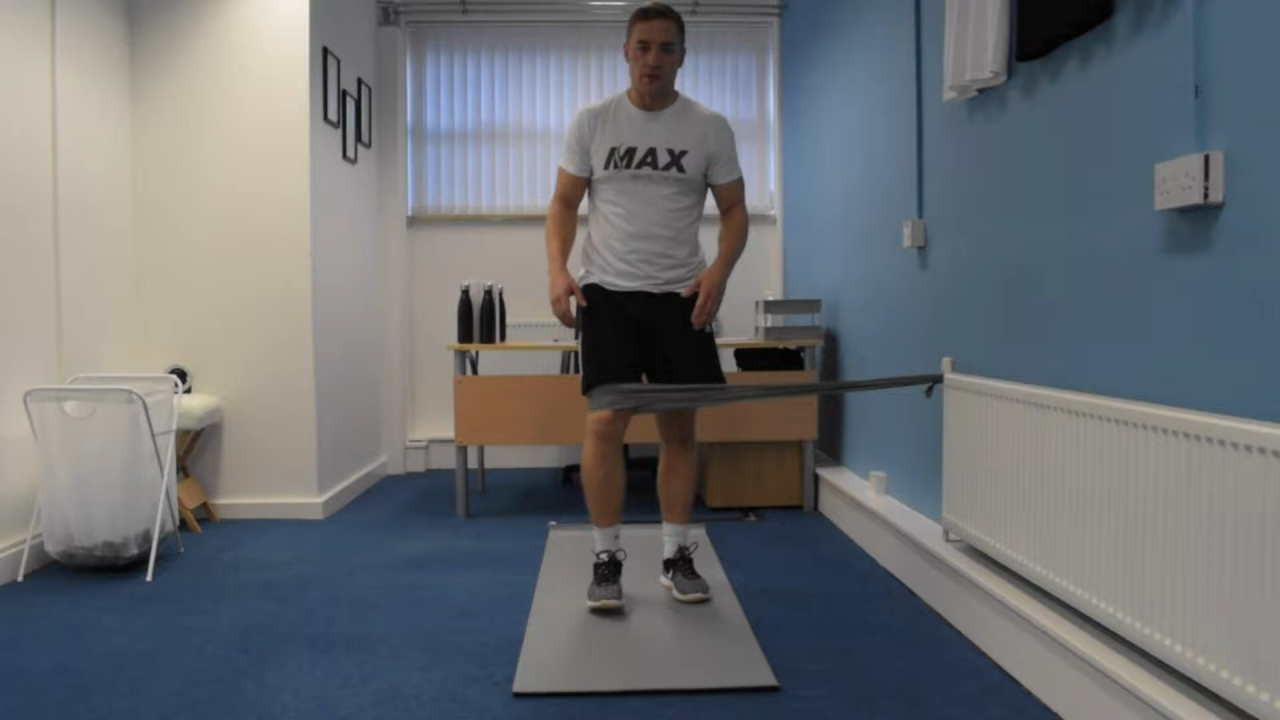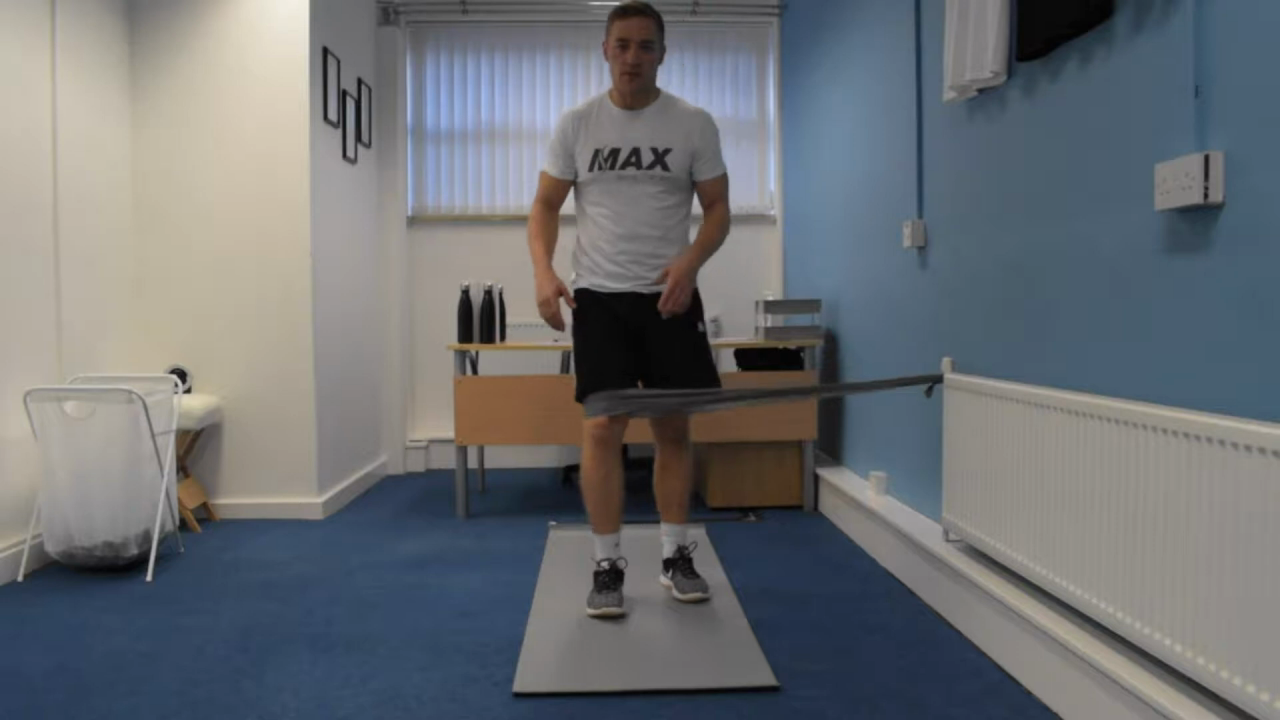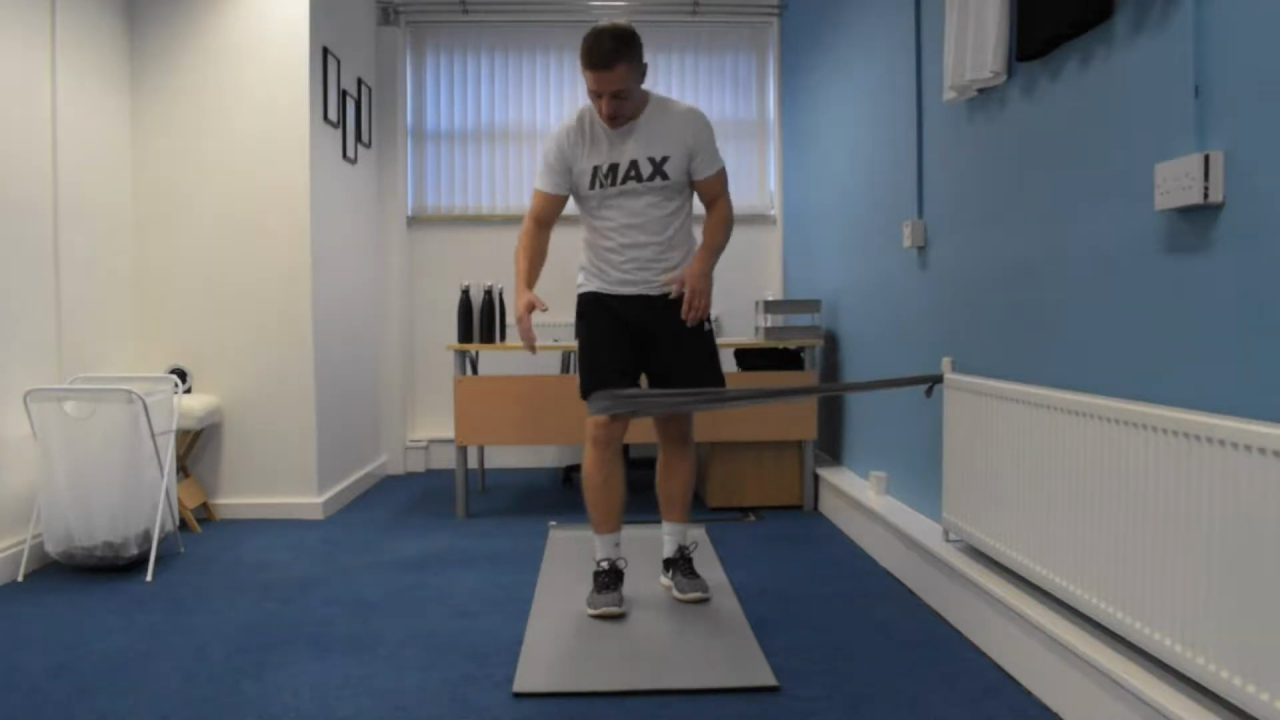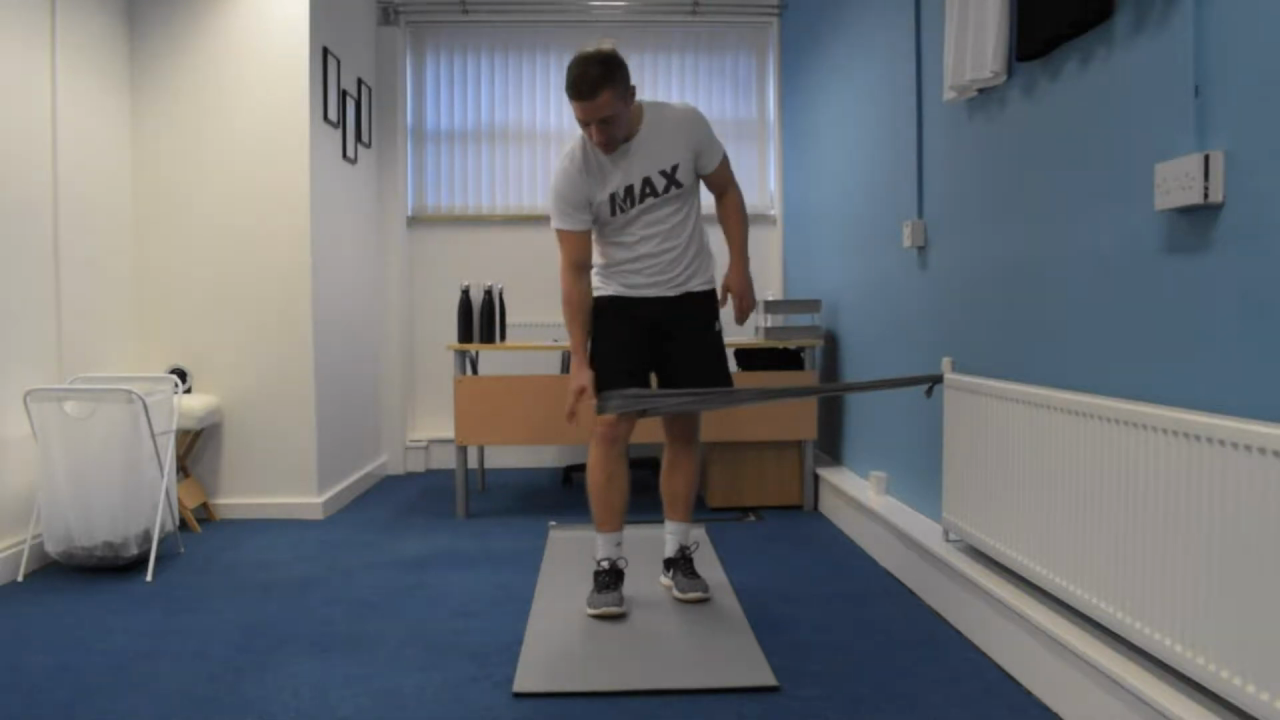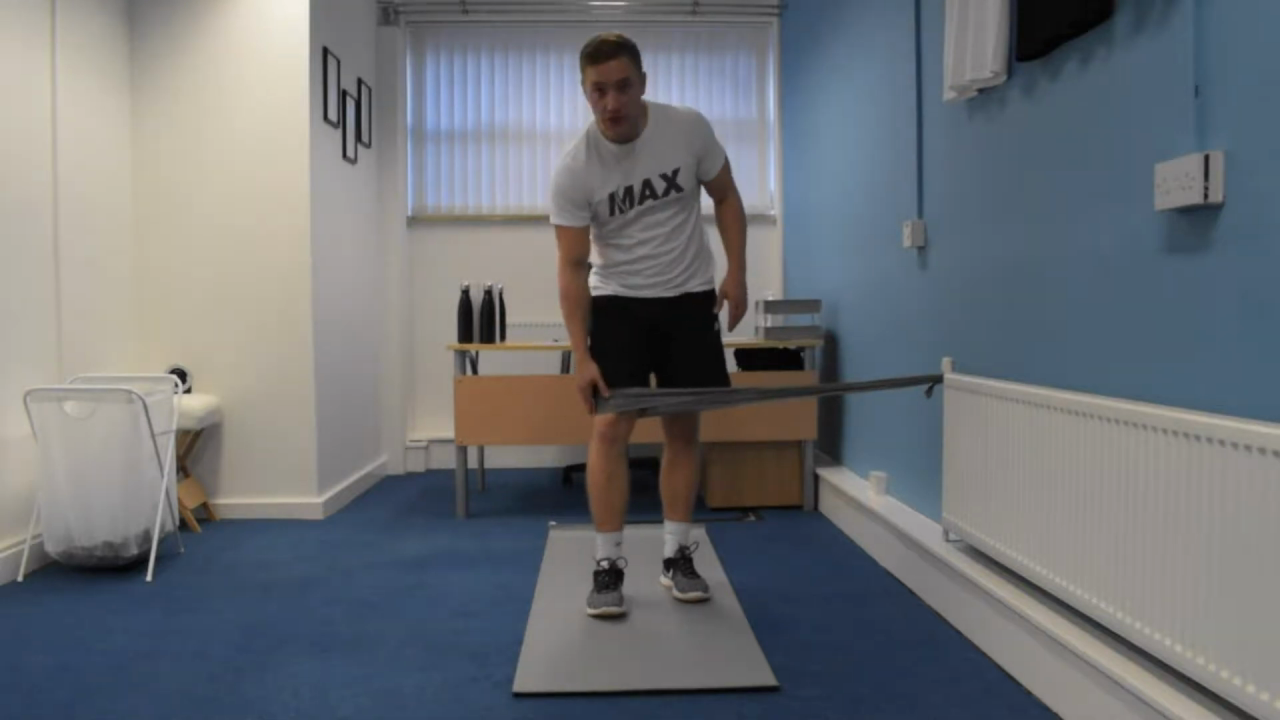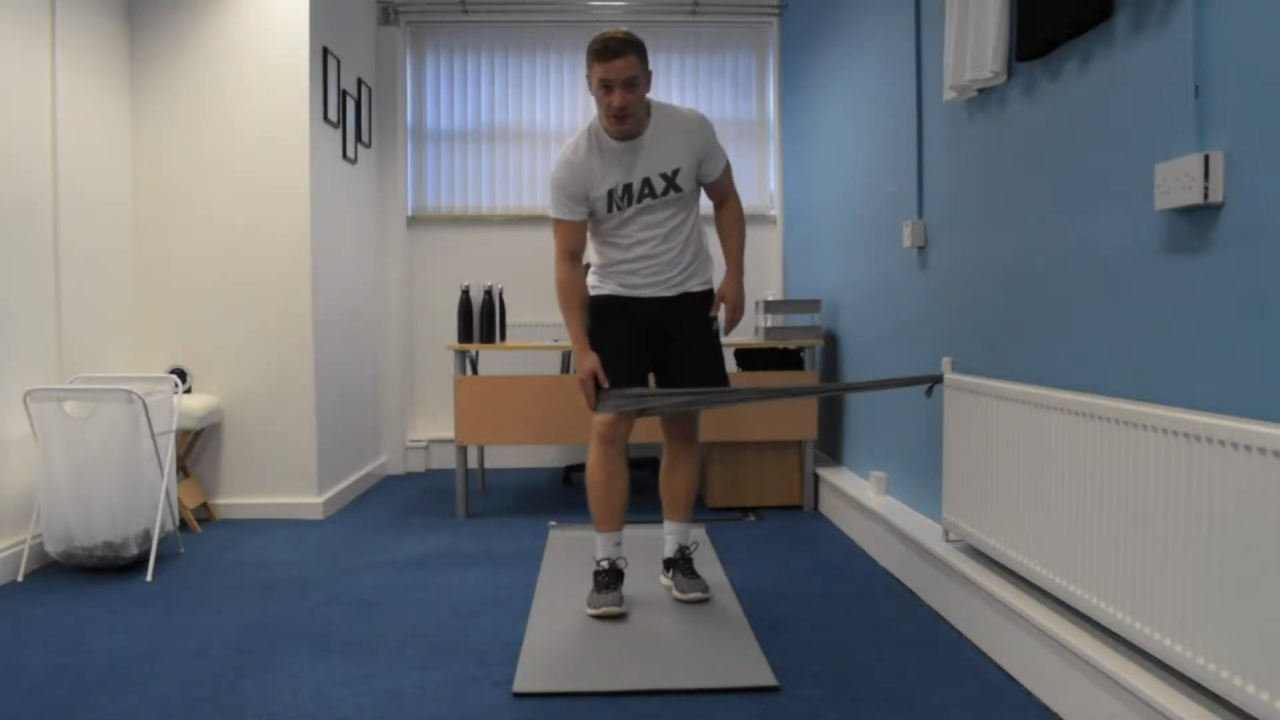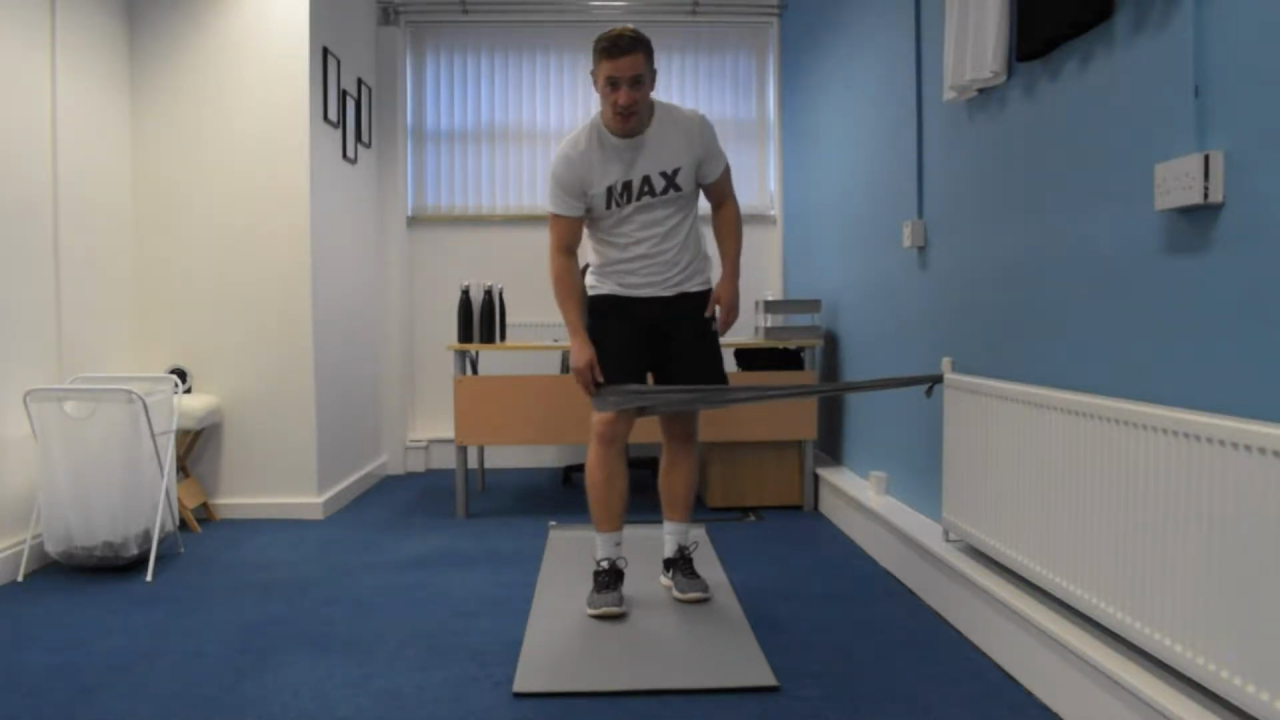
dt=0.4s
person 1, frame 1
left shoulder: (710, 128)
right shoulder: (591, 122)
left elbow: (734, 210)
right elbow: (564, 203)
left wrist: (721, 269)
right wrist: (558, 269)
left hip: (680, 298)
right hip: (608, 295)
left knee: (679, 430)
right knee: (605, 424)
left ankle: (676, 557)
right ankle: (606, 559)
person 1, frame 2
left shoulder: (694, 124)
right shoulder: (576, 124)
left elbow: (718, 209)
right elbow: (546, 204)
left wrist: (690, 260)
right wrist: (544, 270)
left hip: (669, 298)
right hip: (600, 298)
left knee: (673, 429)
right knee: (603, 429)
left ankle: (676, 556)
right ankle: (607, 566)
person 1, frame 3
left shoulder: (687, 124)
right shoulder: (568, 139)
left elbow: (718, 204)
right elbow: (539, 222)
left wrist: (701, 264)
right wrist: (525, 287)
left hip: (676, 300)
right hip: (605, 300)
left knee: (676, 428)
right knee: (604, 427)
left ankle: (676, 556)
right ankle: (607, 566)
person 1, frame 4
left shoulder: (685, 123)
right shoulder: (572, 173)
left elbow: (726, 190)
right elbow: (575, 270)
left wrist: (739, 265)
right wrist: (579, 361)
left hip: (691, 297)
right hip: (620, 303)
left knee: (684, 427)
right knee: (611, 426)
left ankle: (677, 556)
right ankle: (608, 565)
person 1, frame 5
left shoulder: (689, 127)
right shoulder: (574, 169)
left elbow: (726, 197)
right elbow: (573, 267)
left wrist: (736, 271)
right wrist: (581, 355)
left hip: (690, 298)
right hip: (618, 302)
left knee: (683, 427)
right knee: (610, 425)
left ankle: (677, 555)
right ankle: (607, 565)
person 1, frame 6
left shoulder: (691, 129)
right shoulder: (574, 163)
left elbow: (726, 200)
right elbow: (569, 259)
left wrist: (734, 275)
right wrist: (581, 347)
left hip: (689, 298)
right hip: (616, 302)
left knee: (682, 427)
right knee: (610, 427)
left ankle: (677, 556)
right ankle: (607, 566)
person 1, frame 7
left shoulder: (693, 130)
right shoulder: (574, 157)
left elbow: (724, 203)
right elbow: (563, 251)
left wrist: (730, 277)
right wrist: (578, 337)
left hip: (688, 299)
right hip: (615, 302)
left knee: (682, 427)
right knee: (609, 427)
left ankle: (677, 556)
right ankle: (608, 565)
